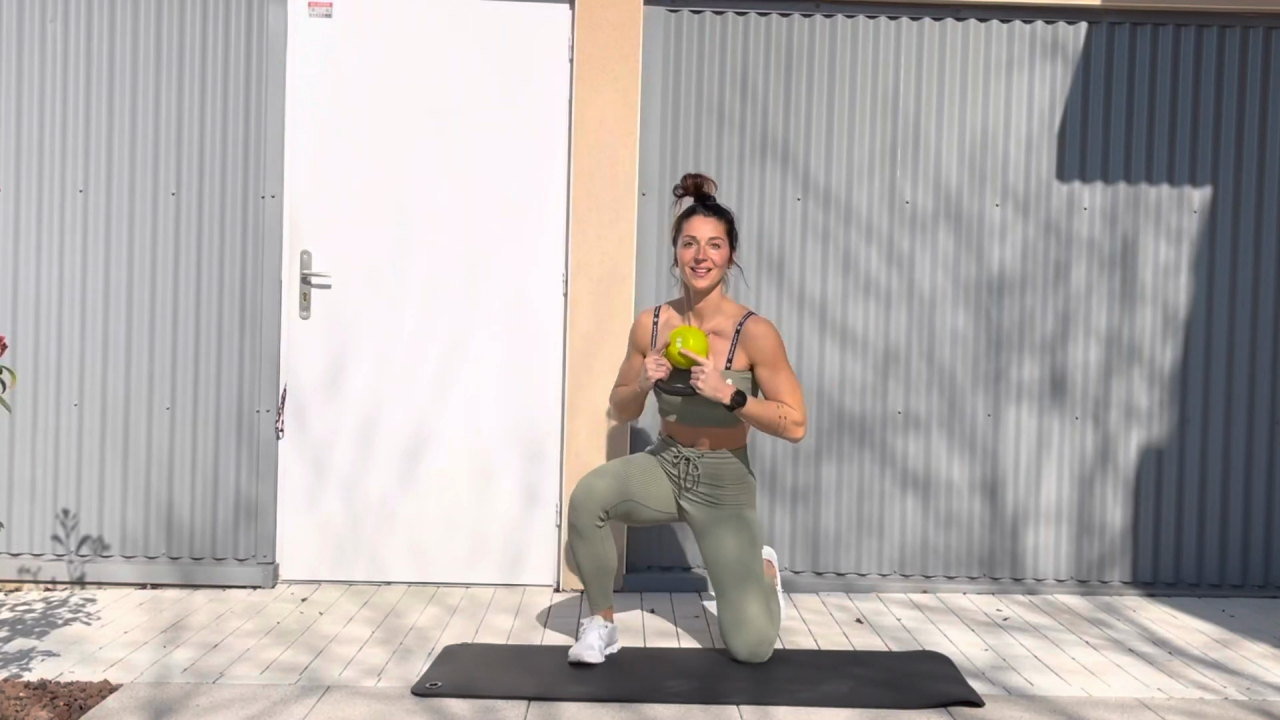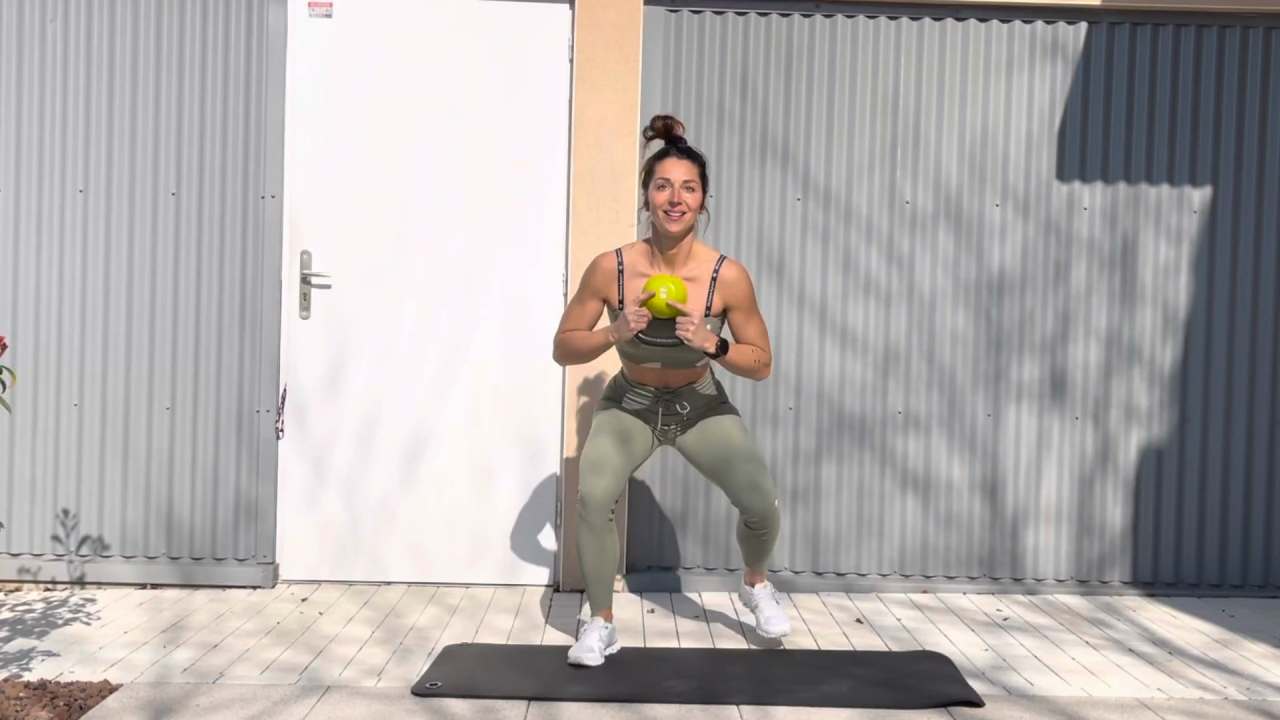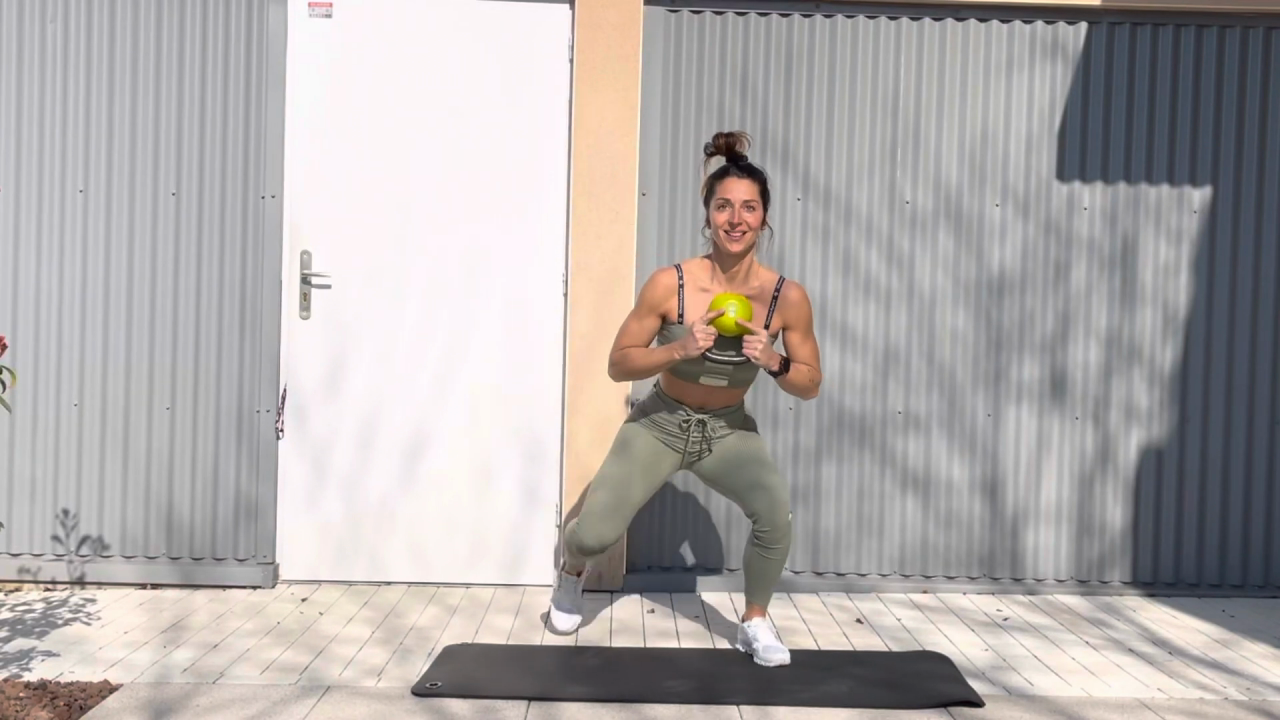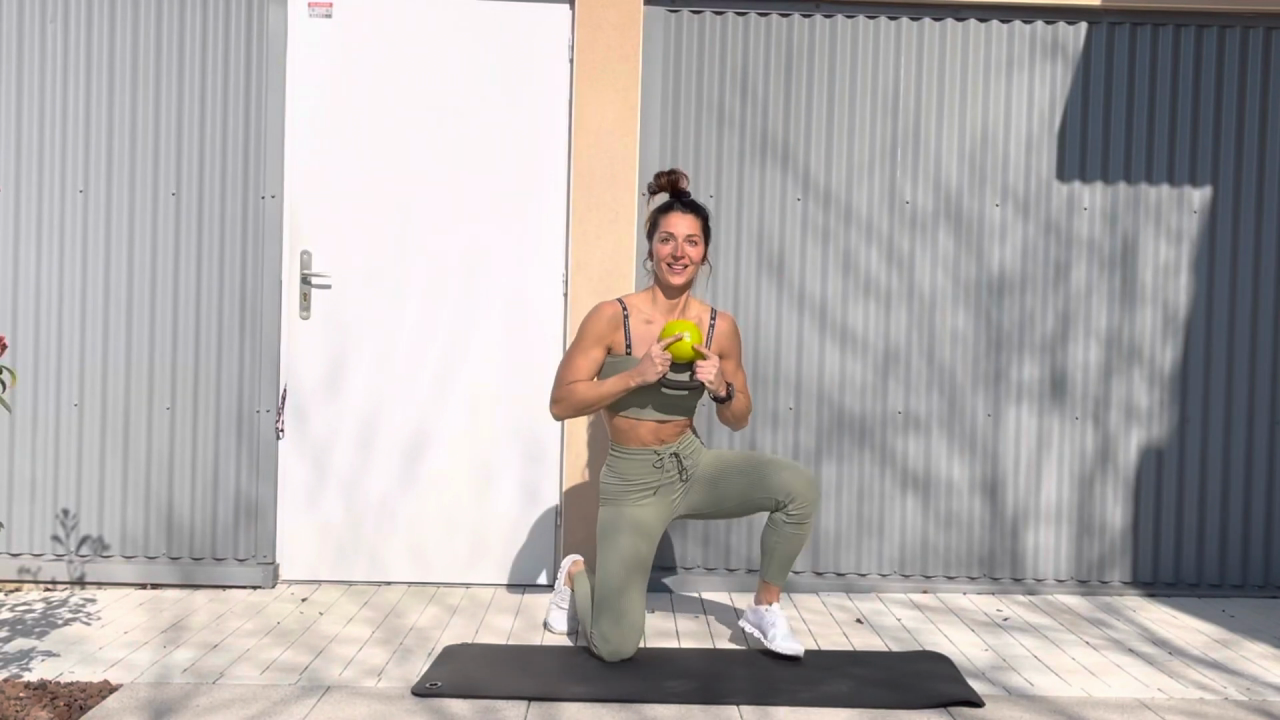
dt=0.5s
person 1, frame 1
left shoulder: (754, 332)
right shoulder: (649, 324)
left elbow: (794, 425)
right elbow: (620, 410)
left wrist: (728, 394)
right wrist: (641, 383)
left hip: (725, 483)
right hip: (663, 467)
left knee: (752, 648)
right knee: (588, 497)
left ankle: (764, 573)
right ankle: (600, 622)
person 1, frame 2
left shoulder: (728, 276)
right shoulder: (609, 268)
left elbow: (760, 363)
right elbow: (563, 348)
left wrist: (713, 345)
right wrist: (616, 332)
left hip: (700, 404)
right hip: (629, 401)
left knee: (761, 501)
right knee: (594, 495)
left ankle: (755, 582)
right ankle: (600, 624)
person 1, frame 3
left shoulder: (787, 296)
right shoulder: (668, 284)
left elbow: (810, 384)
right elbow: (618, 365)
left wrist: (772, 361)
right wrist: (678, 350)
left hip: (728, 429)
right hip: (660, 421)
left knee: (776, 513)
right knee: (598, 532)
left ankle: (754, 622)
right ankle: (573, 569)
person 1, frame 4
left shoulder: (720, 327)
right shoulder: (609, 317)
left elbow: (740, 418)
right elbow: (560, 403)
left wrist: (721, 388)
right wrist: (634, 374)
left hip: (692, 468)
right hip: (630, 482)
left knee: (800, 486)
right knee: (615, 647)
left ankle: (763, 609)
right ankle: (576, 577)
